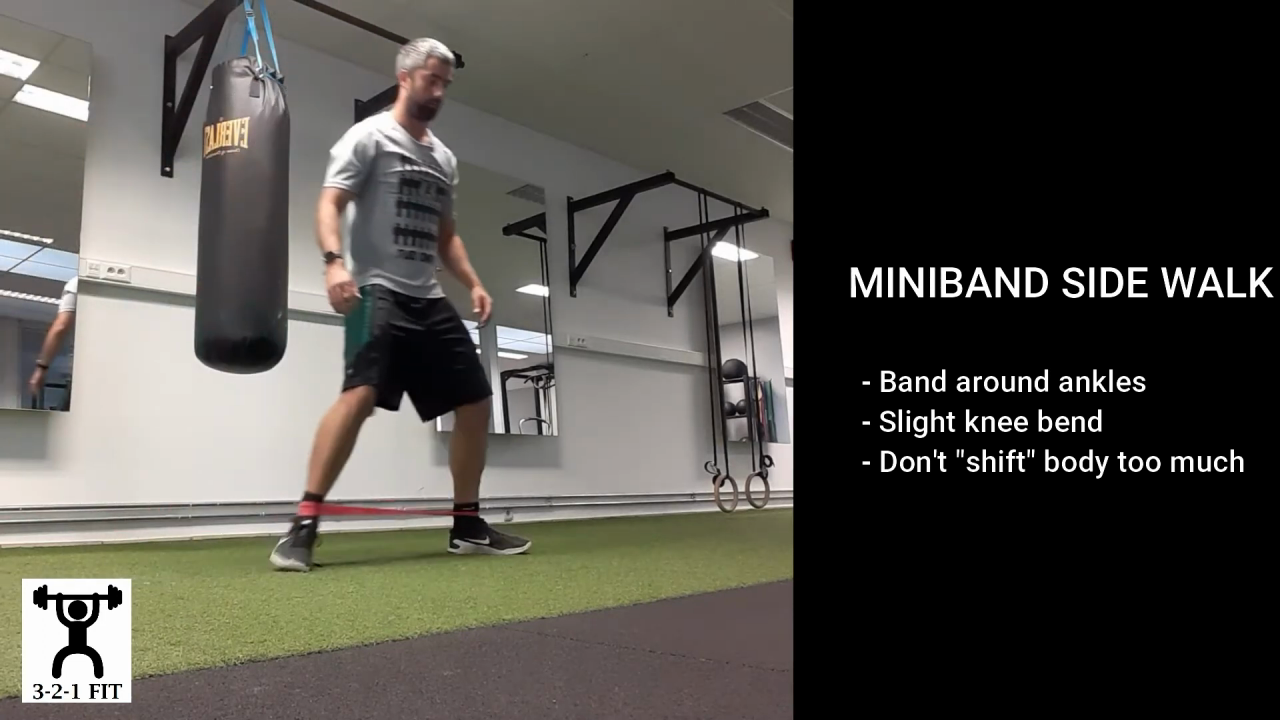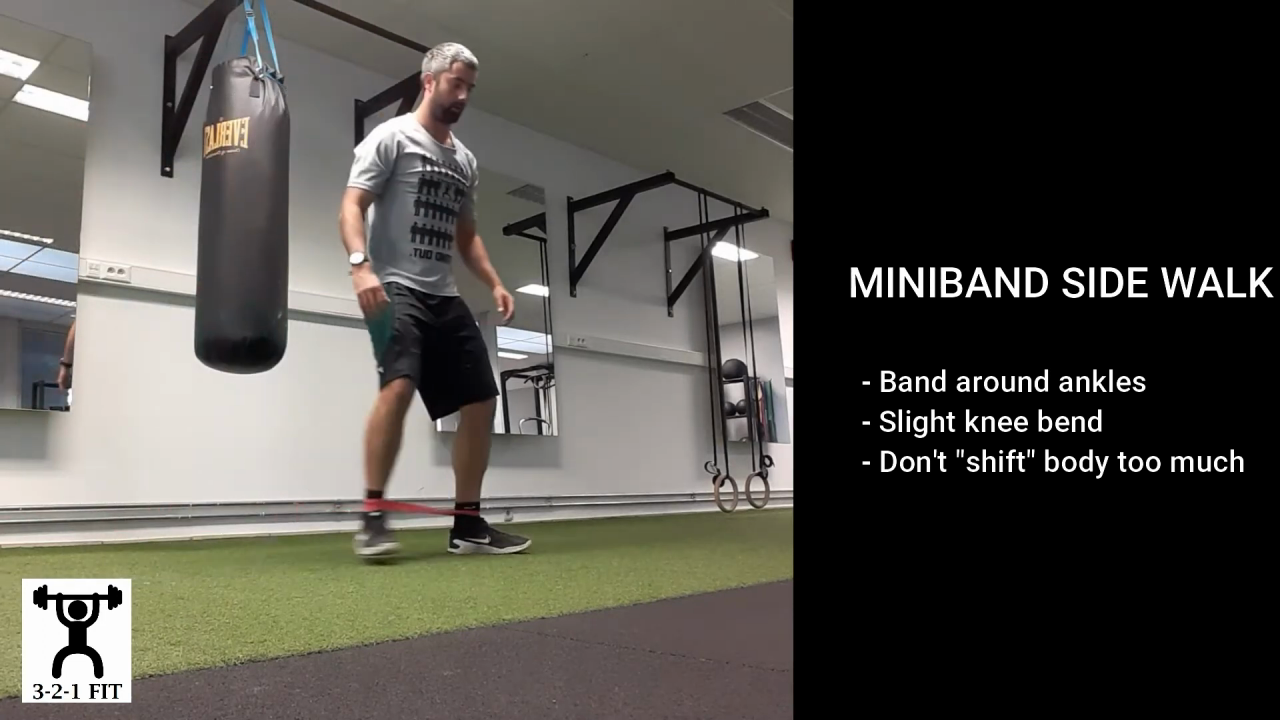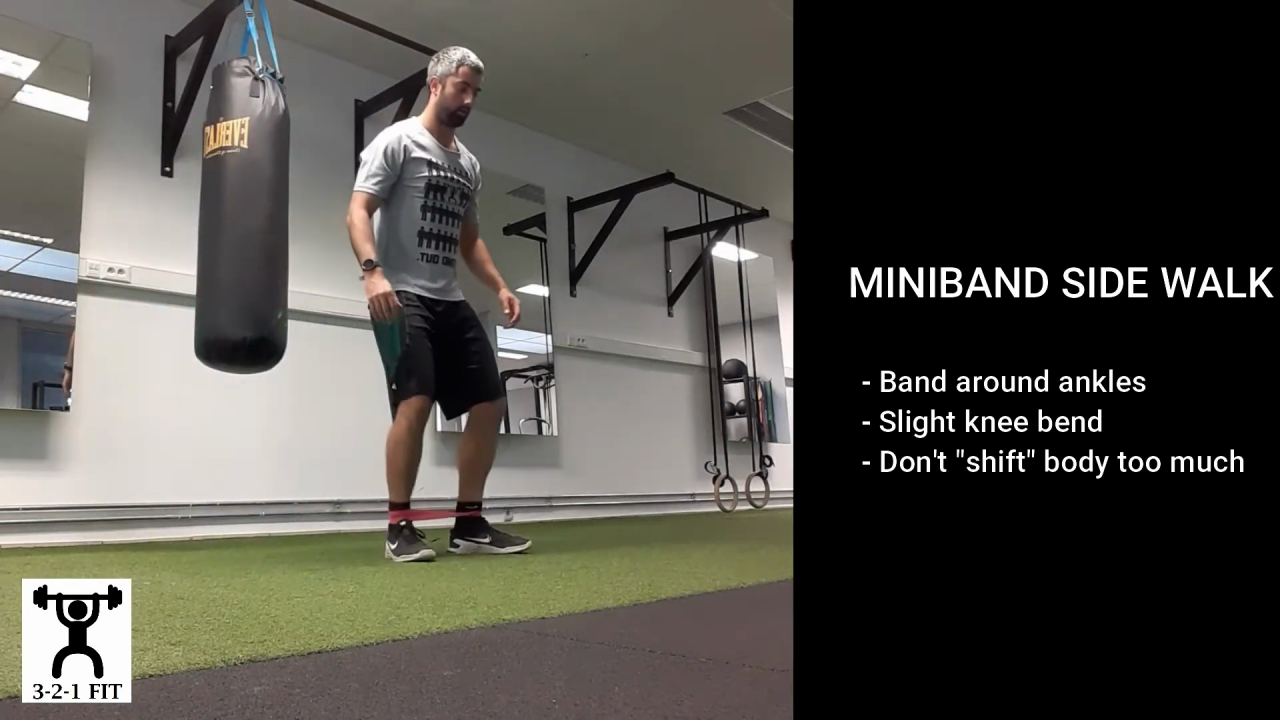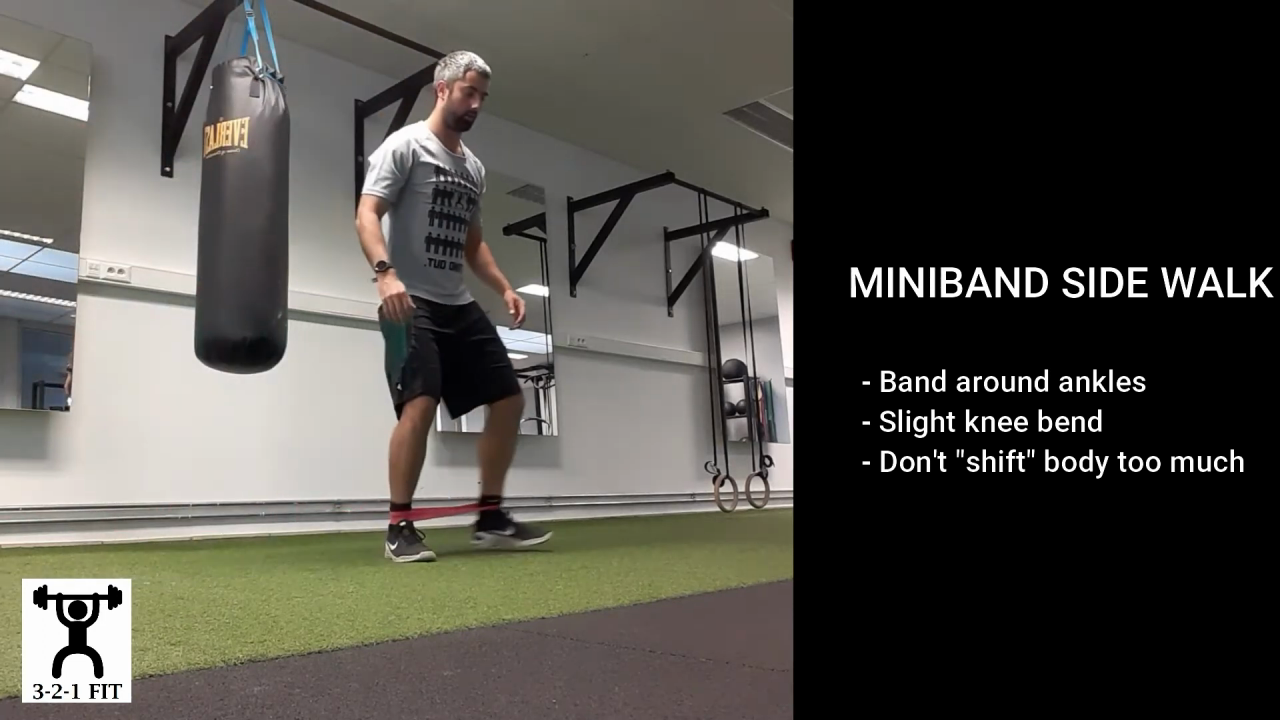
dt=0.2s
person 1, frame 1
left shoulder: (444, 158)
right shoulder: (370, 136)
right elbow: (330, 204)
left wrist: (473, 283)
right wrist: (336, 261)
left hip: (429, 299)
right hip: (378, 291)
left knee: (475, 403)
right knee: (361, 392)
left ankle: (467, 523)
right ankle: (304, 523)
person 1, frame 2
left shoulder: (465, 159)
right shoulder: (391, 137)
right elbow: (353, 206)
left wrist: (494, 283)
right wrist: (361, 264)
left hip: (445, 296)
right hip: (395, 288)
left knee: (480, 403)
right knee: (400, 386)
left ankle: (468, 523)
right ankle: (373, 517)
person 1, frame 3
left shoulder: (468, 163)
right shoulder: (397, 141)
right elbow: (359, 211)
left wrist: (499, 286)
right wrist: (372, 270)
left hip: (451, 301)
right hip: (402, 297)
left knee: (489, 403)
right knee: (416, 400)
left ankle: (468, 525)
right ankle: (398, 527)
person 1, frame 4
left shoulder: (473, 167)
right shoulder: (404, 146)
right elbow: (367, 213)
left wrist: (504, 287)
right wrist: (385, 273)
left hip: (459, 304)
right hip: (411, 303)
left knee: (507, 397)
right knee: (419, 404)
left ankle: (491, 517)
right ankle: (399, 528)
